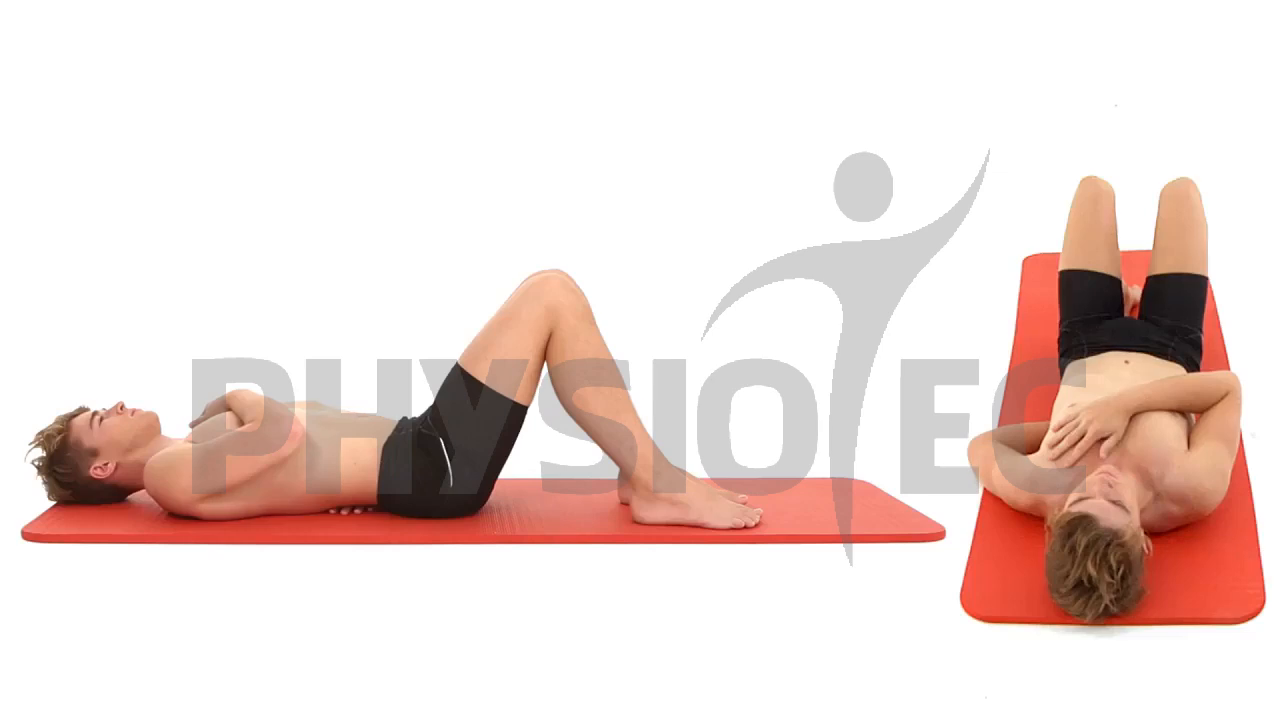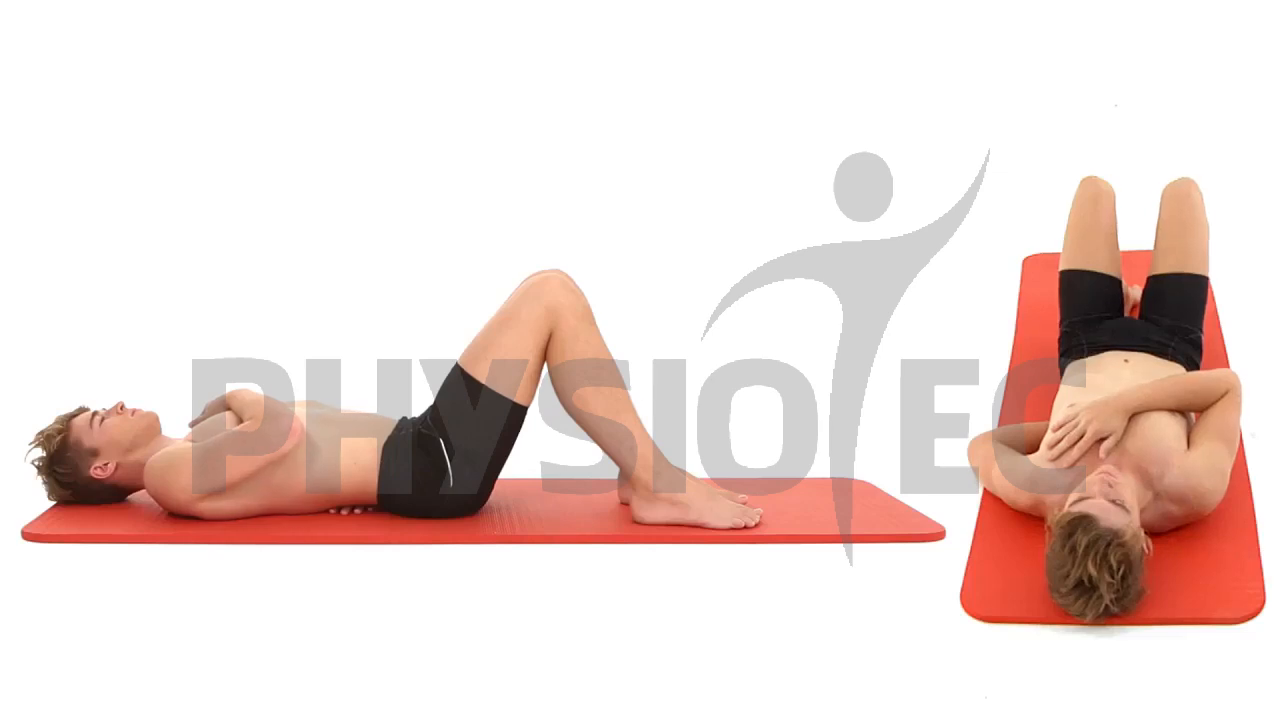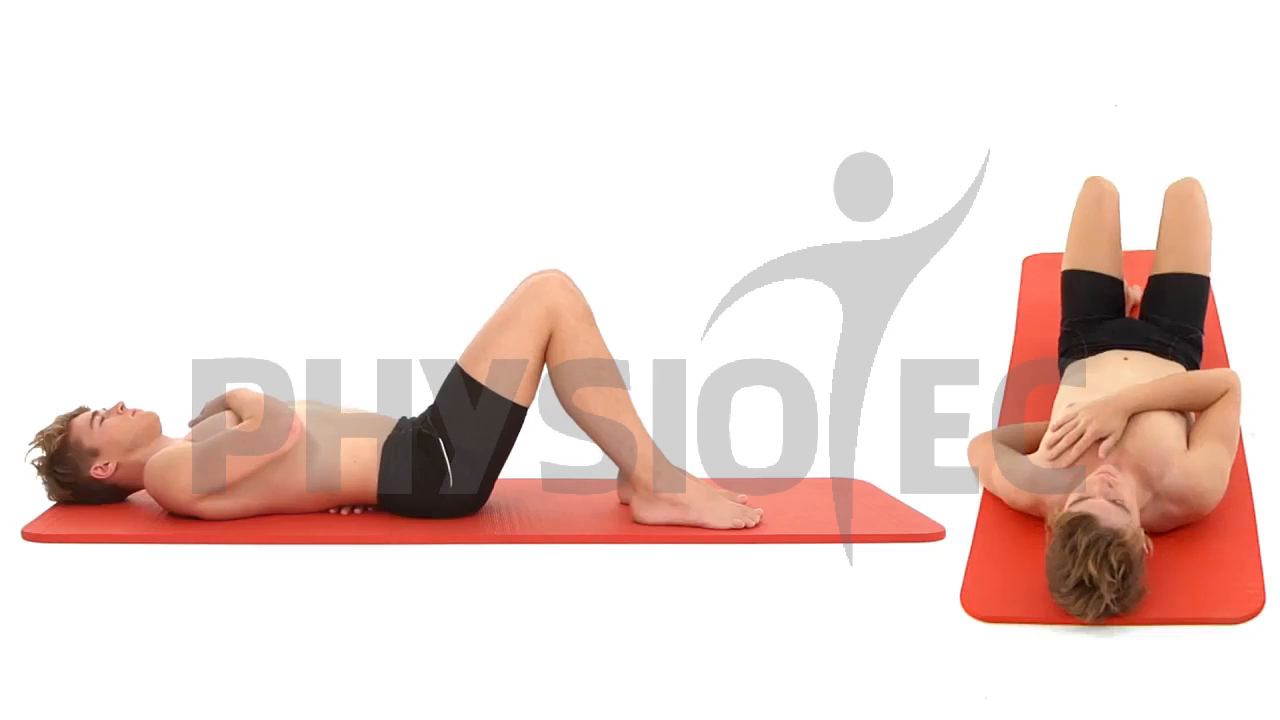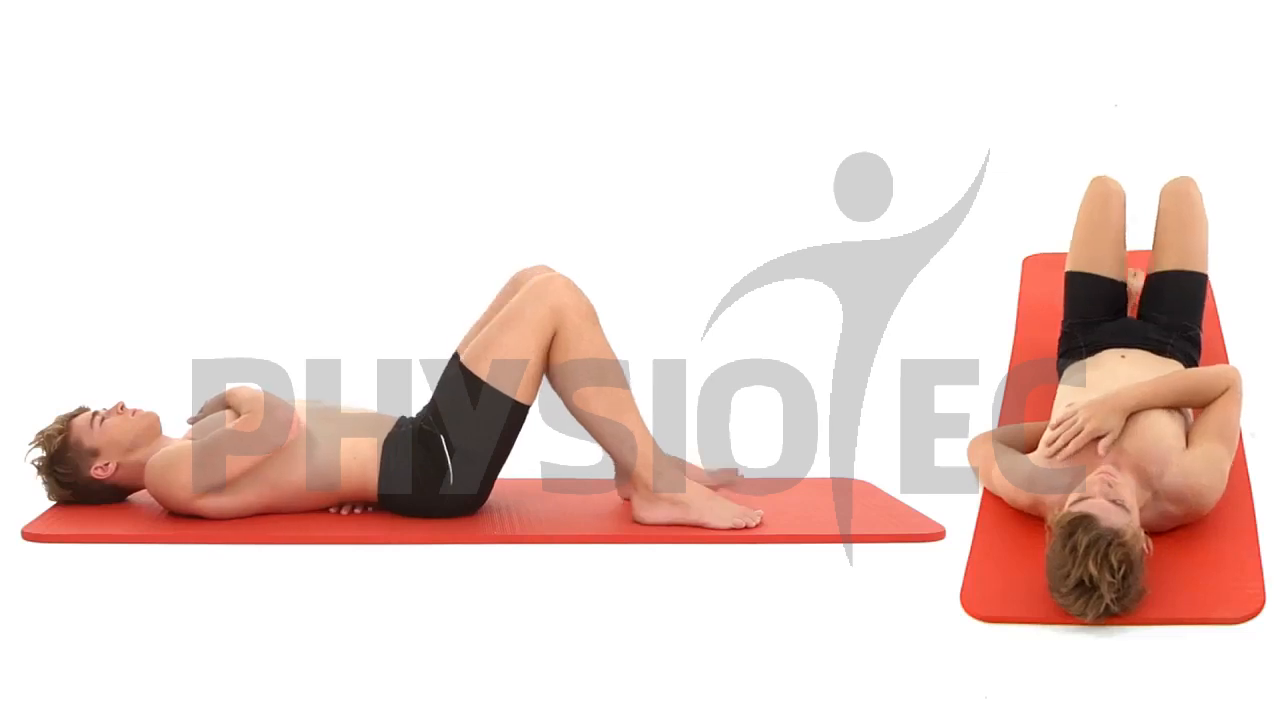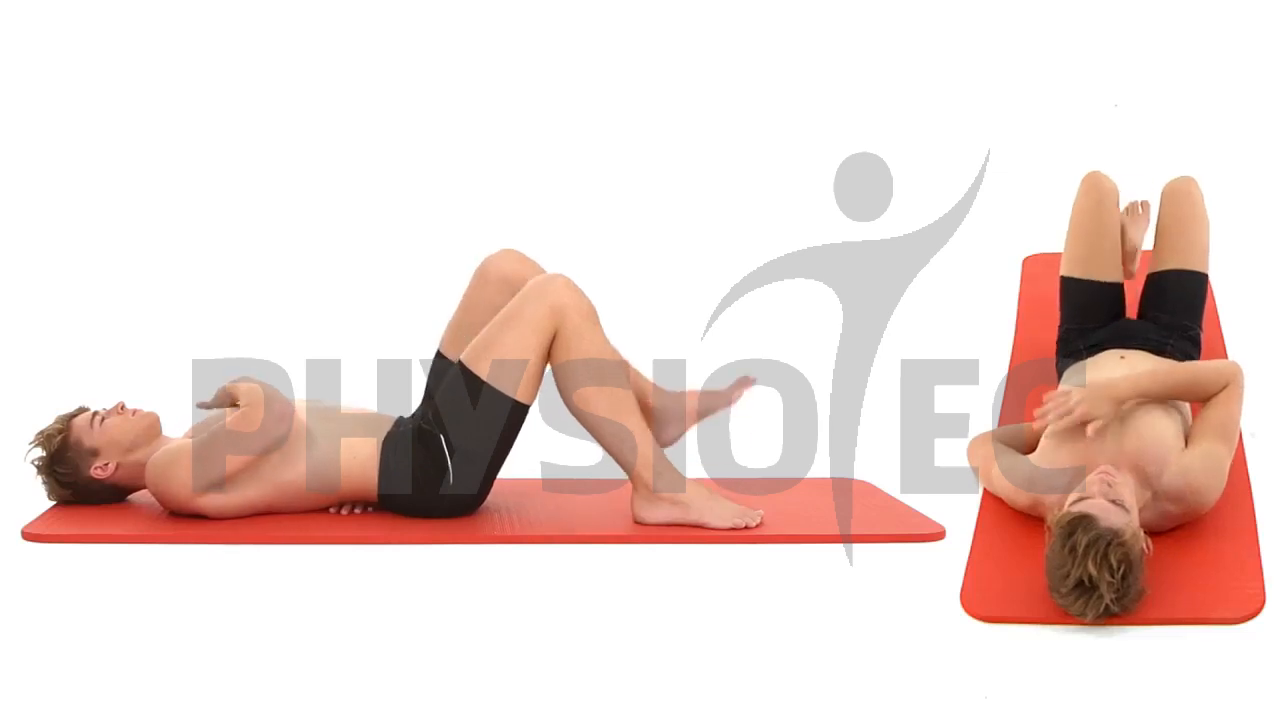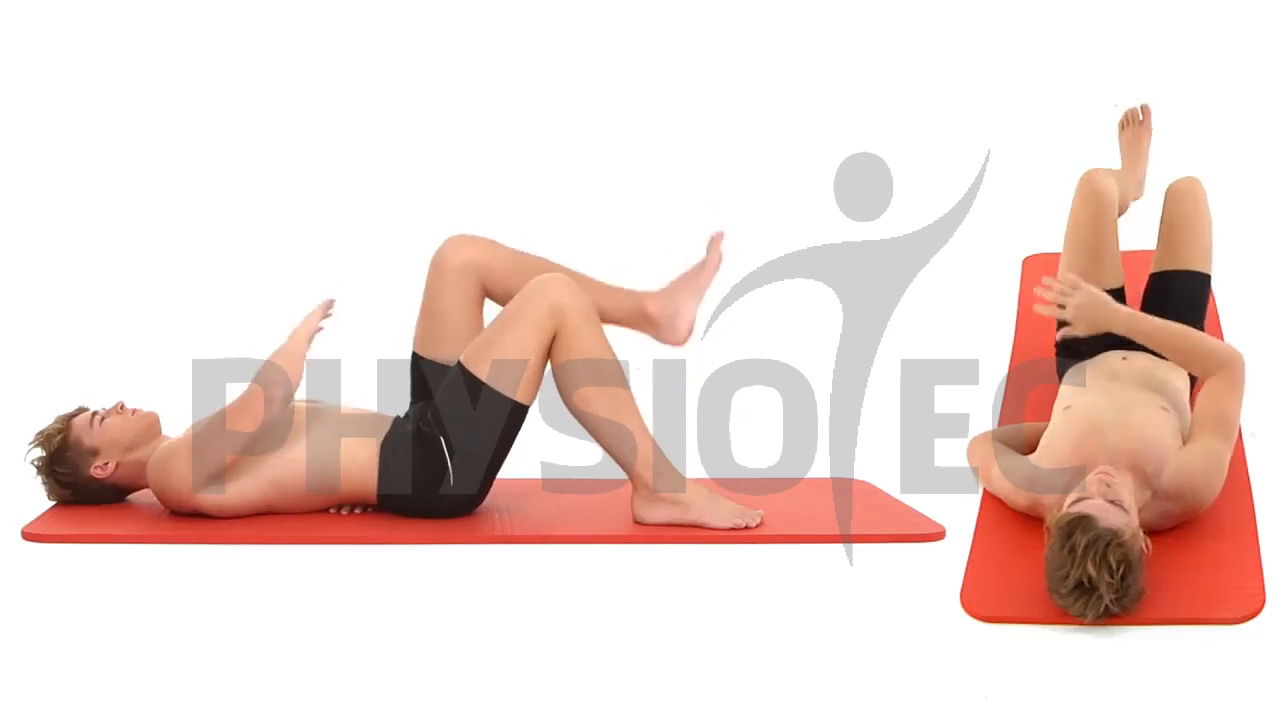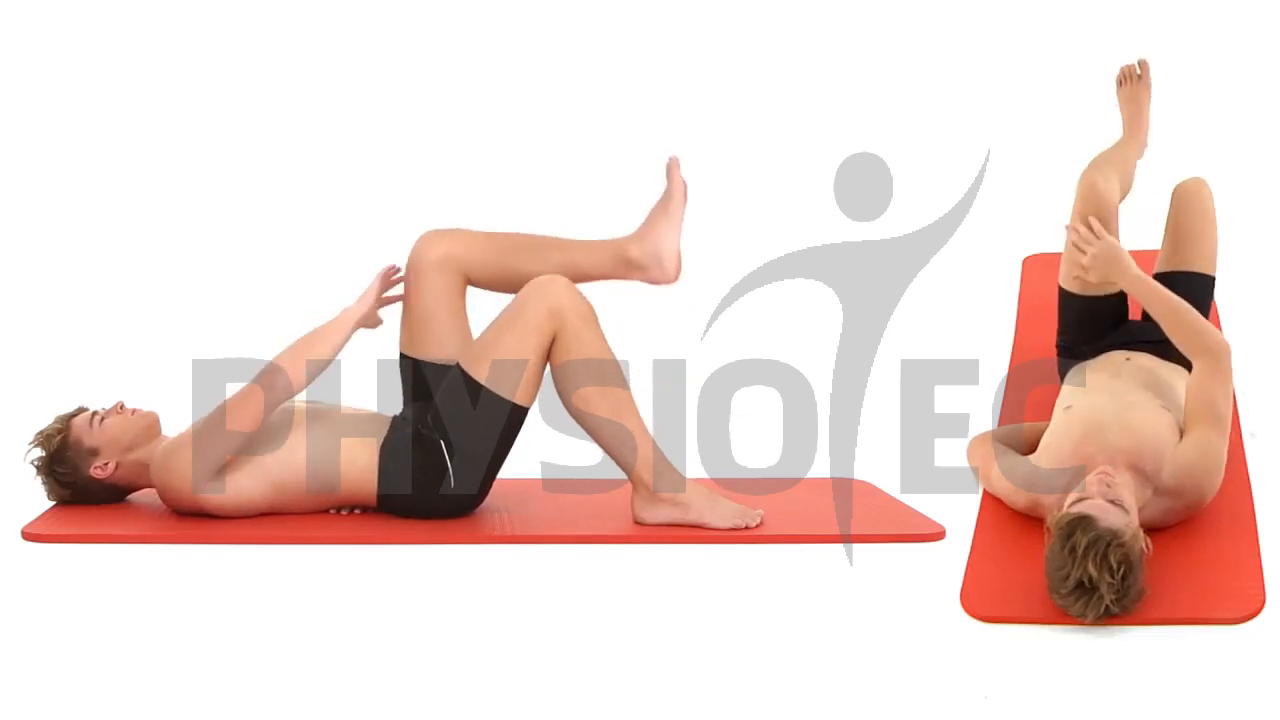
dt=0.3s
person 1, frame 1
left shoulder: (197, 446)
right shoulder: (172, 474)
right elbow: (285, 434)
right wrist: (243, 401)
left hip: (421, 444)
right hip: (434, 470)
left knee: (547, 293)
right knee: (553, 295)
left ankle: (644, 473)
right ankle: (658, 488)
person 1, frame 2
left shoulder: (199, 447)
right shoulder: (174, 473)
right elbow: (286, 433)
right wrist: (240, 399)
left hip: (420, 444)
right hip: (432, 470)
left knee: (547, 292)
right knee: (552, 296)
left ankle: (643, 474)
right ankle: (658, 488)
person 1, frame 3
left shoulder: (198, 448)
right shoulder: (173, 475)
right elbow: (282, 431)
right wrist: (241, 398)
left hip: (421, 443)
right hip: (435, 470)
left knee: (546, 290)
right knee: (551, 298)
left ankle: (643, 473)
right ankle: (661, 491)
person 1, frame 4
left shoulder: (199, 448)
right shoulder: (175, 472)
right elbow: (282, 426)
right wrist: (237, 396)
left hip: (421, 440)
right hip: (435, 469)
left knee: (537, 282)
right knee: (557, 300)
left ankle: (642, 466)
right ankle: (661, 490)
person 1, frame 5
left shoulder: (198, 449)
right shoulder: (174, 474)
right elbow: (275, 421)
right wrist: (241, 386)
left hip: (420, 440)
right hip: (435, 467)
left knee: (506, 269)
right knee: (555, 296)
left ankle: (655, 409)
right ankle: (661, 489)
person 1, frame 6
left shoulder: (199, 451)
right shoulder: (175, 471)
right elbow: (266, 406)
right wrist: (300, 333)
left hip: (418, 435)
right hip: (435, 468)
left knee: (462, 254)
right knee: (554, 300)
left ankle: (655, 310)
right ankle: (661, 491)
person 1, frame 7
left shoulder: (200, 451)
right shoulder: (179, 471)
right elbow: (271, 390)
right wrist: (354, 314)
left hip: (420, 436)
right hip: (437, 467)
left knee: (435, 253)
right knee: (554, 298)
left ankle: (635, 255)
right ankle: (662, 491)
person 2, frame 1
left shoulder: (1036, 493)
right shoulder: (1190, 497)
left elbow: (981, 445)
right elbow: (1227, 385)
left wrist: (1061, 426)
right wrist: (1126, 404)
left hip: (1089, 350)
right hip: (1168, 352)
left knee: (1095, 188)
right knee: (1180, 190)
left ankle: (1123, 297)
right ankle: (1132, 301)
person 2, frame 2
left shoulder: (1036, 494)
right shoulder: (1192, 495)
left elbow: (980, 446)
right elbow: (1228, 383)
left wrist: (1062, 423)
right wrist: (1126, 405)
left hip: (1089, 350)
right hip: (1167, 351)
left knee: (1095, 189)
right knee: (1182, 189)
left ankle: (1124, 298)
right ankle: (1132, 300)
person 2, frame 3
left shoulder: (1035, 493)
right shoulder: (1190, 496)
left elbow: (980, 444)
right elbow: (1227, 383)
left wrist: (1059, 426)
right wrist: (1124, 404)
left hip: (1089, 349)
right hip: (1167, 351)
left knee: (1100, 188)
right knee: (1185, 190)
left ankle: (1123, 299)
right ankle: (1133, 301)
person 2, frame 4
left shoulder: (1035, 493)
right shoulder: (1188, 495)
left elbow: (980, 445)
right elbow: (1228, 380)
left wrist: (1059, 424)
right wrist: (1124, 403)
left hip: (1088, 349)
right hip: (1167, 350)
left knee: (1105, 189)
right knee: (1181, 189)
left ankle: (1125, 293)
right ankle: (1133, 293)
person 2, frame 5
left shoulder: (1035, 494)
right shoulder: (1187, 496)
left elbow: (980, 446)
right elbow: (1230, 376)
left wrist: (1055, 429)
right wrist: (1121, 391)
left hip: (1089, 349)
right hip: (1165, 348)
left knee: (1098, 184)
right knee: (1181, 188)
left ankle: (1126, 252)
right ankle: (1129, 250)
person 2, frame 6
left shoulder: (1033, 495)
right shoulder: (1187, 494)
left elbow: (979, 444)
right elbow: (1229, 364)
left wrist: (1055, 427)
right wrist: (1117, 318)
left hip: (1085, 362)
right hip: (1164, 365)
left knee: (1097, 185)
right knee: (1185, 189)
left ankle: (1130, 180)
person 2, frame 7
left shoulder: (1033, 496)
right shoulder: (1186, 491)
left elbow: (980, 444)
right elbow: (1214, 356)
left wrist: (1055, 426)
right wrist: (1128, 274)
left hip: (1088, 362)
right hip: (1165, 361)
left knee: (1096, 190)
right knee: (1192, 190)
left ankle: (1136, 134)
